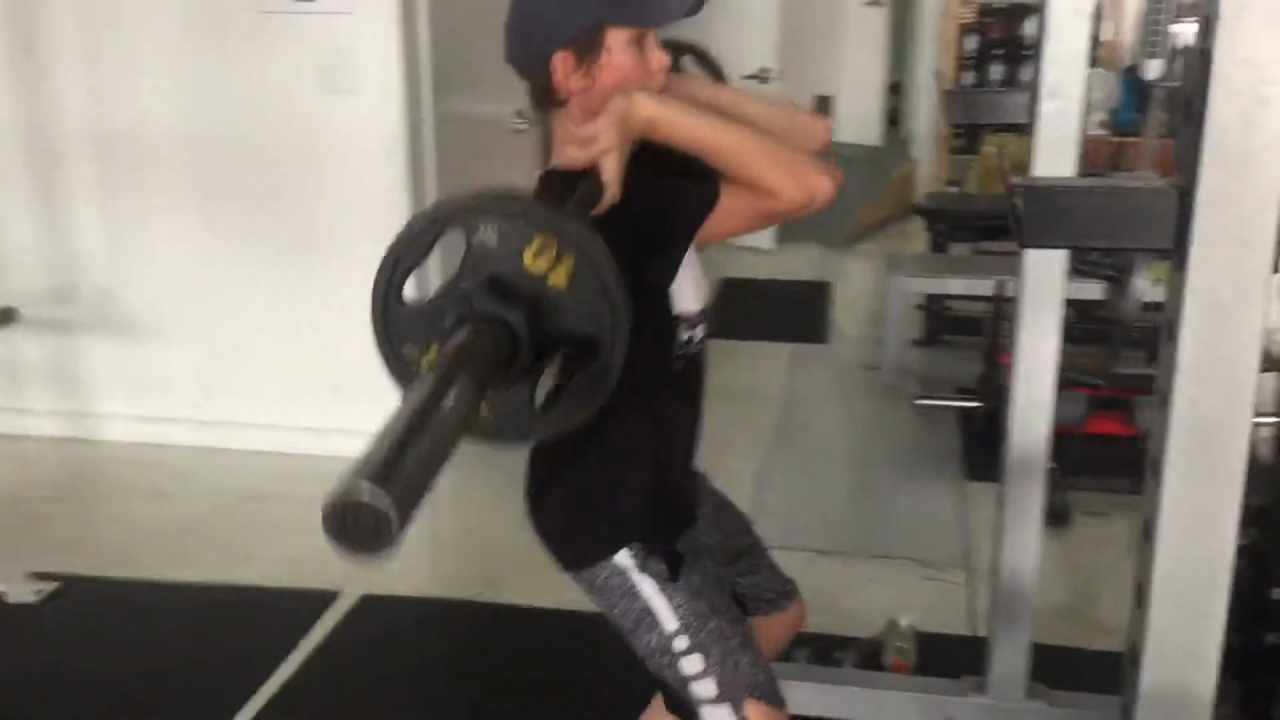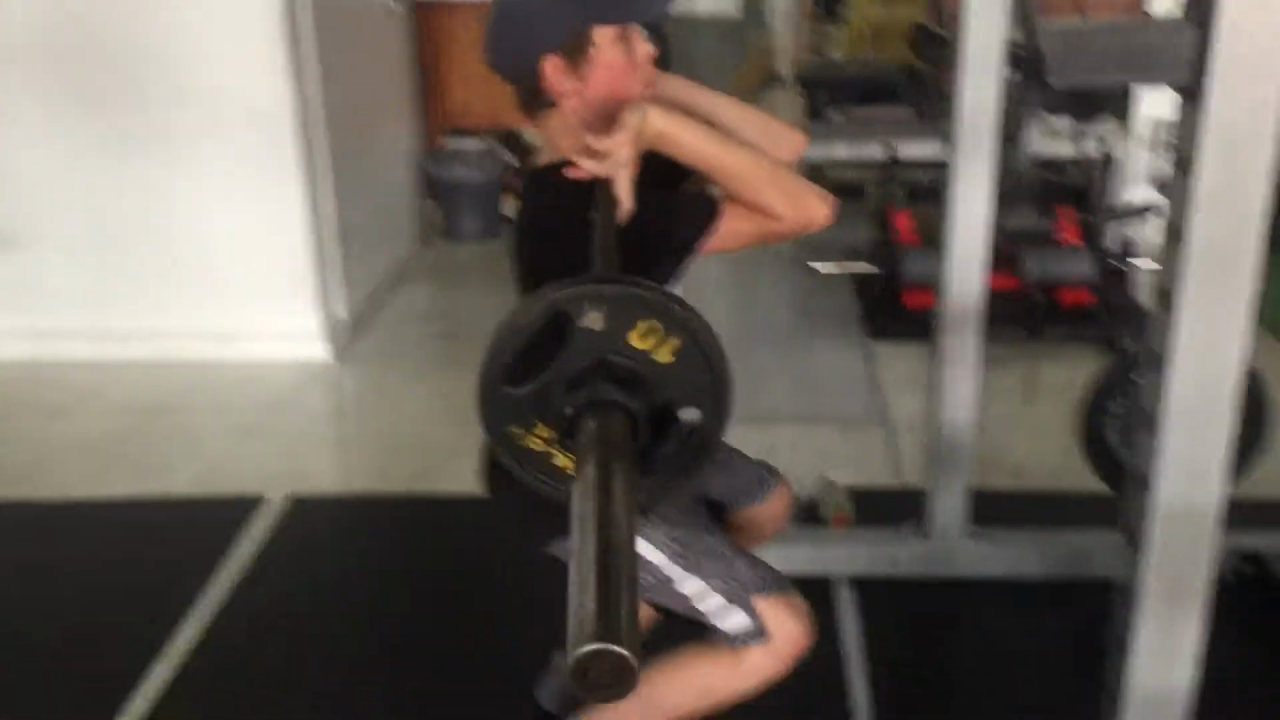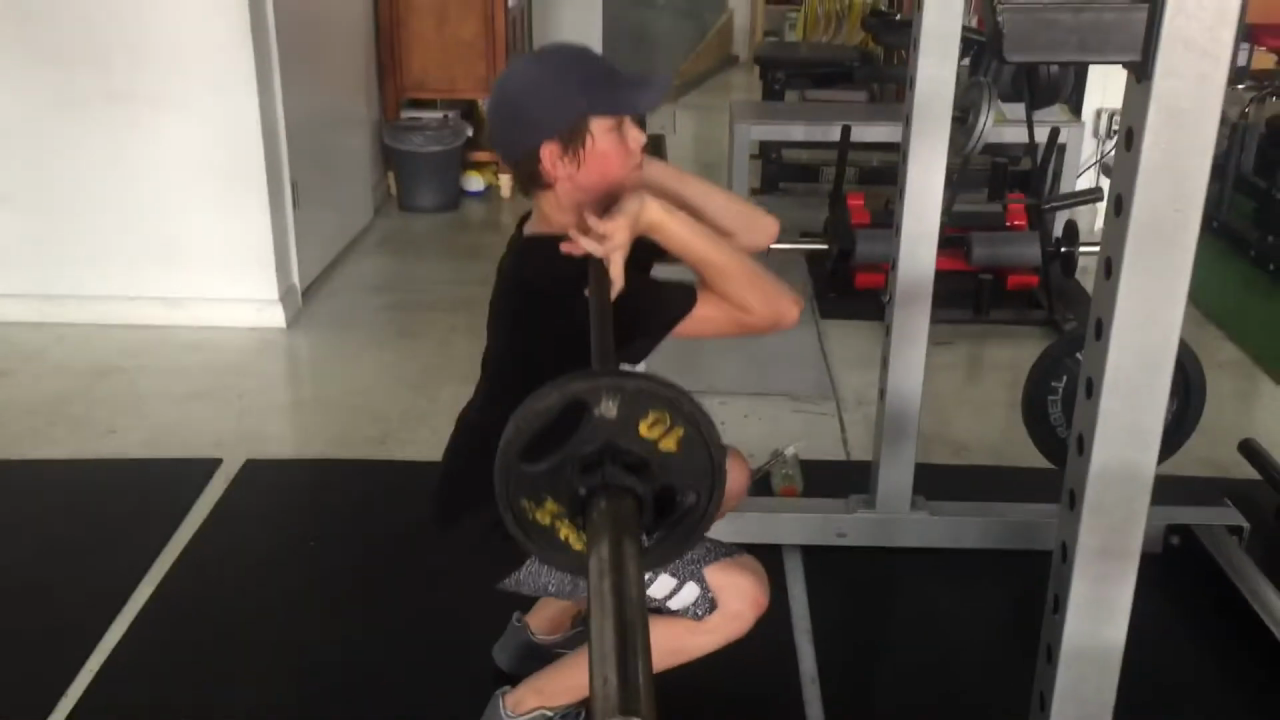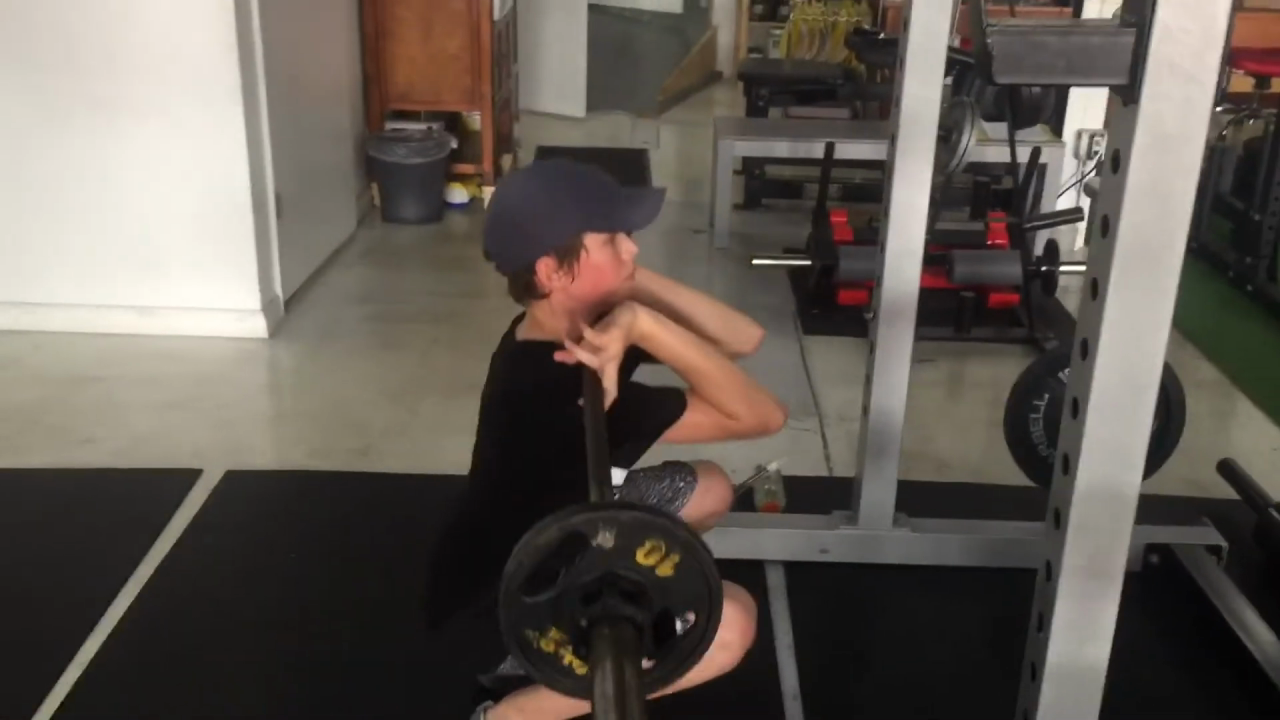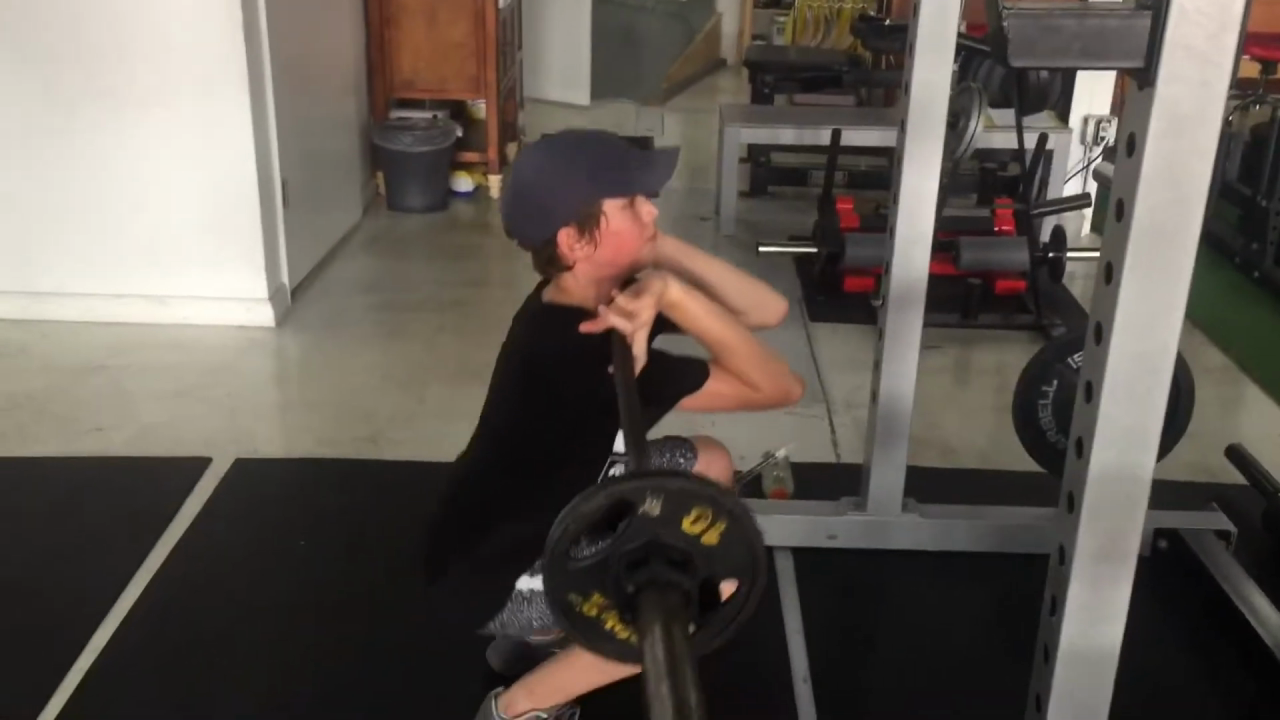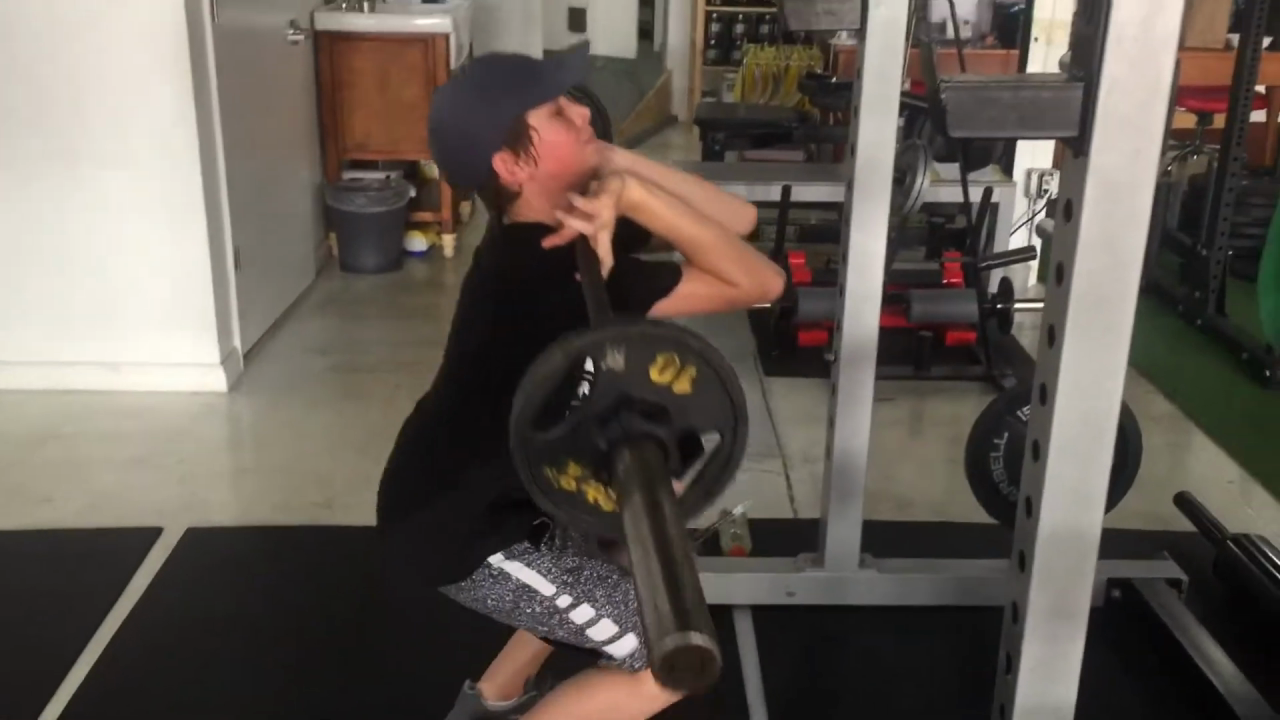
dt=0.5s
person 1, frame 1
left shoulder: (637, 174)
right shoulder: (598, 199)
left elbow: (810, 138)
right elbow: (808, 185)
left wrist: (675, 92)
right wrist: (646, 111)
left hip: (661, 480)
right hip: (612, 507)
left knee: (774, 615)
person 1, frame 2
left shoulder: (609, 158)
right shoulder: (578, 207)
left elbow: (786, 150)
right elbow: (806, 210)
left wrist: (658, 90)
right wrist: (653, 125)
left knee: (764, 502)
right knee: (780, 631)
person 1, frame 3
left shoulder: (584, 228)
right shoulder: (562, 281)
left elbow: (758, 231)
right elbow: (775, 308)
left wrist: (646, 177)
right wrist: (650, 214)
right hip: (508, 518)
left knee: (722, 477)
right knee: (739, 593)
left ankle: (545, 626)
person 1, frame 4
left shoulder: (577, 330)
right shoulder: (553, 387)
left elbow: (743, 339)
right elbow: (760, 414)
left wrist: (637, 287)
right wrist: (644, 326)
right hip: (492, 611)
left knee: (707, 490)
right knee: (728, 624)
person 1, frame 5
left shoulder: (604, 296)
right shoulder: (576, 352)
left elbow: (767, 309)
right elbow: (779, 386)
left wrist: (661, 252)
right wrist: (671, 293)
left hip: (536, 520)
right hip: (489, 568)
left knee: (707, 466)
right knee: (718, 590)
left ankle: (540, 628)
person 1, frame 6
left shoulder: (557, 231)
right shoulder: (545, 270)
left elbow: (737, 219)
right elbow: (757, 281)
left wrist: (618, 163)
right wrist: (631, 194)
left hip: (497, 480)
right hip: (457, 521)
